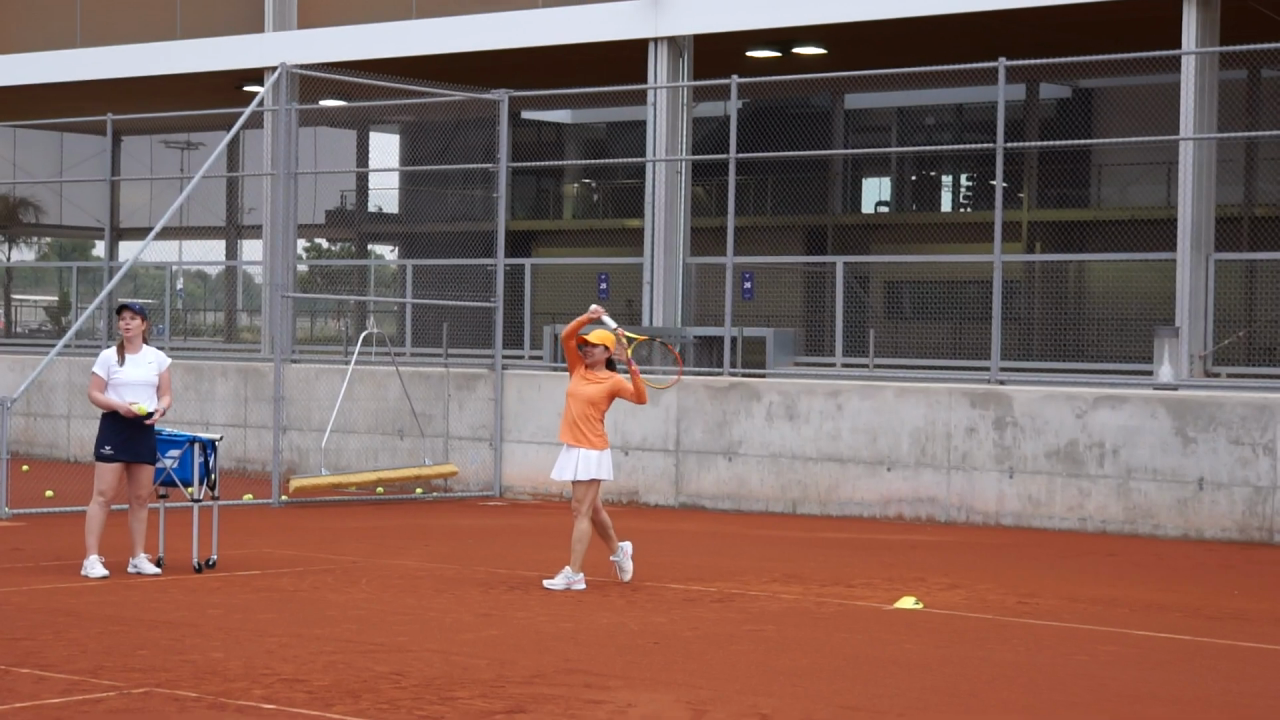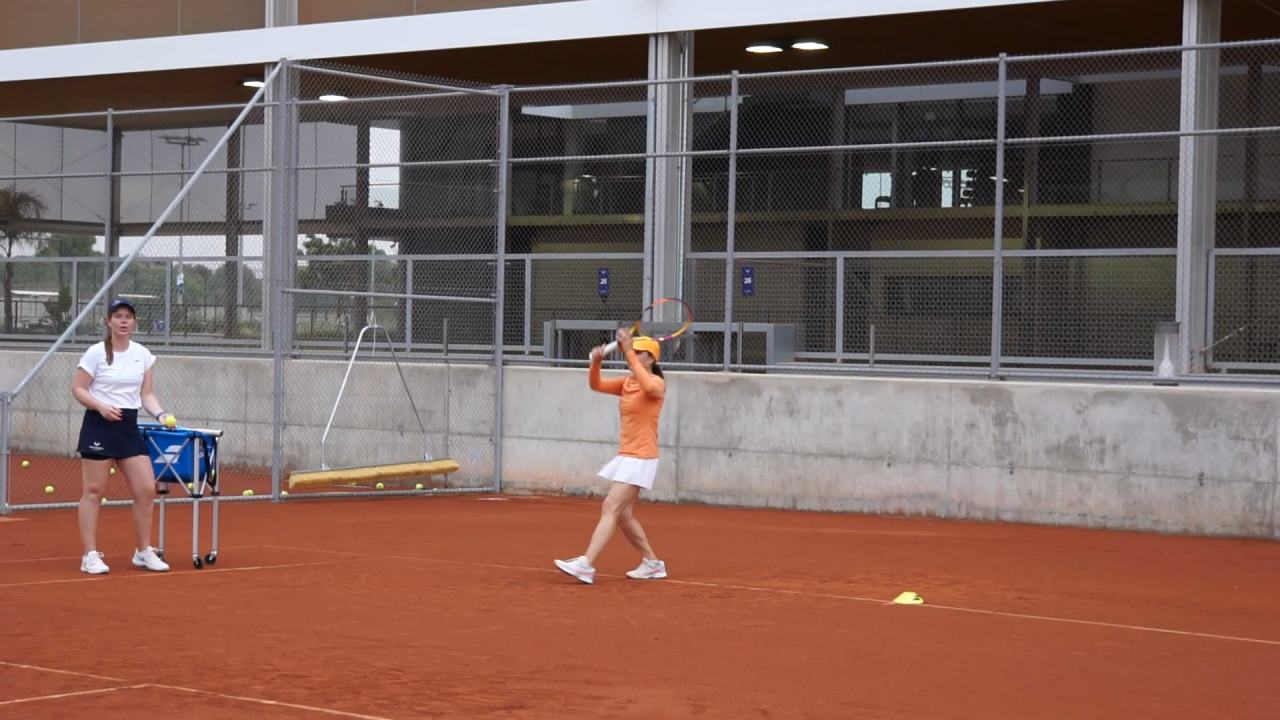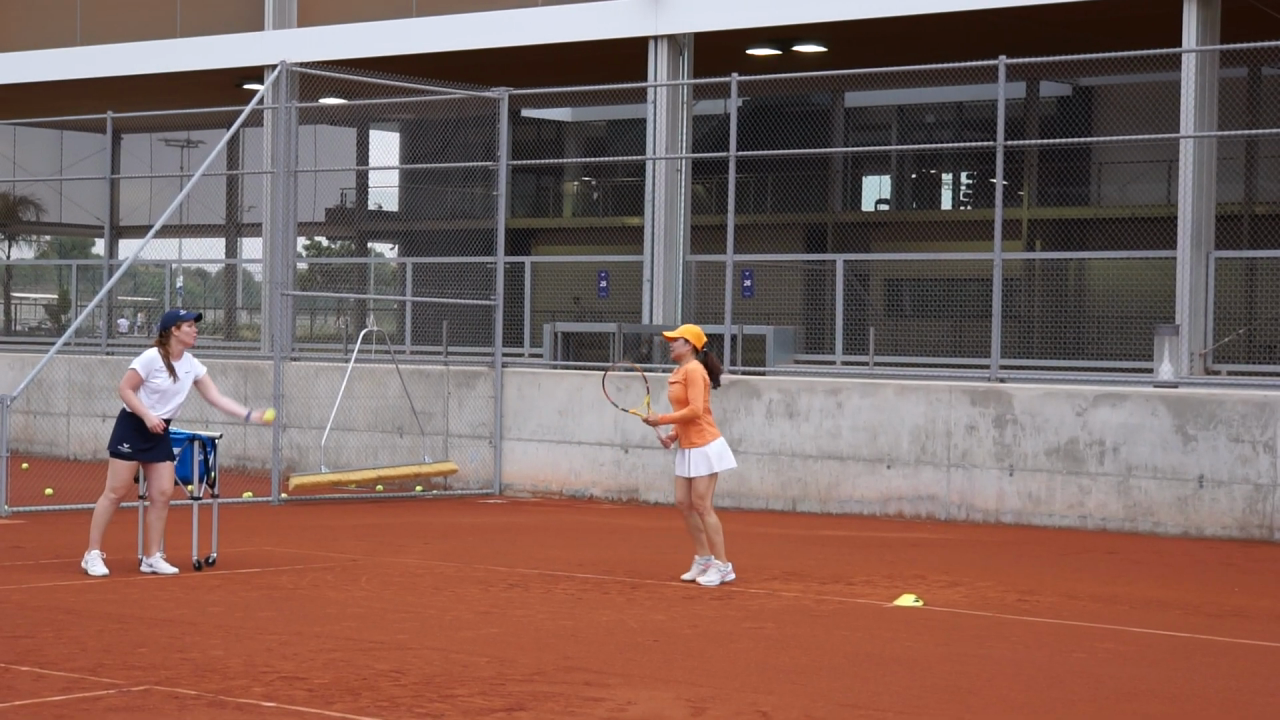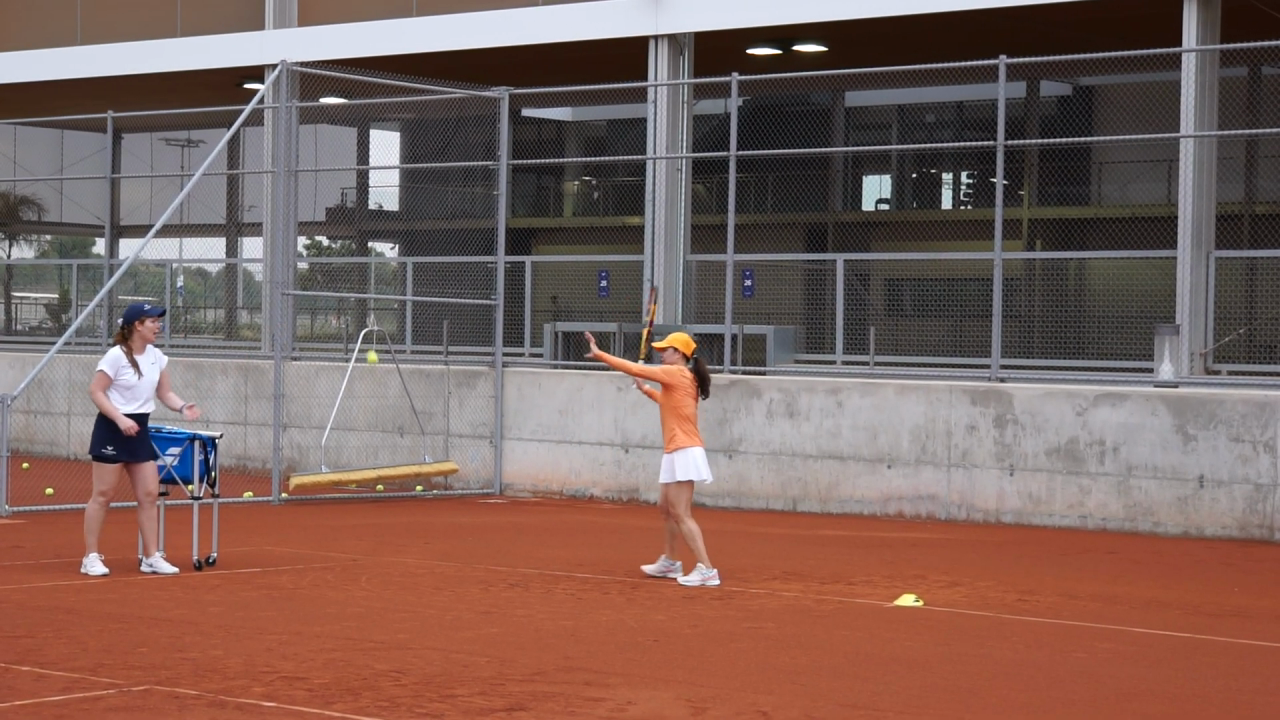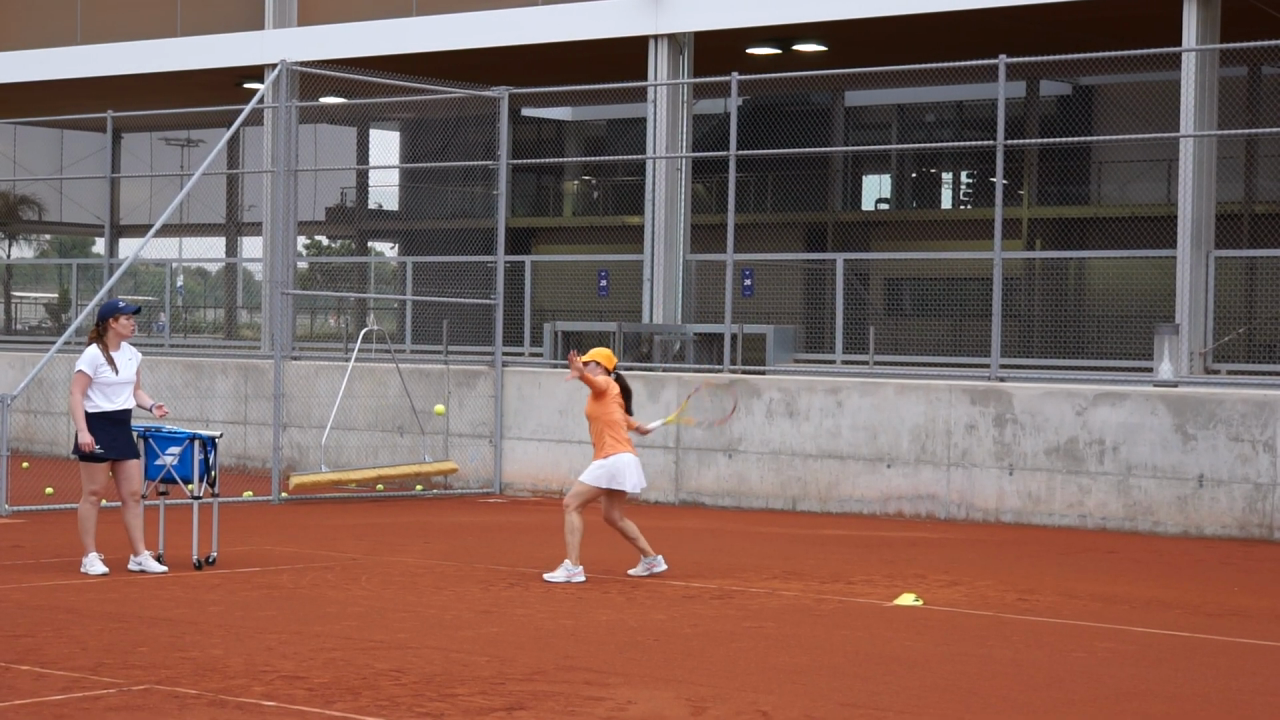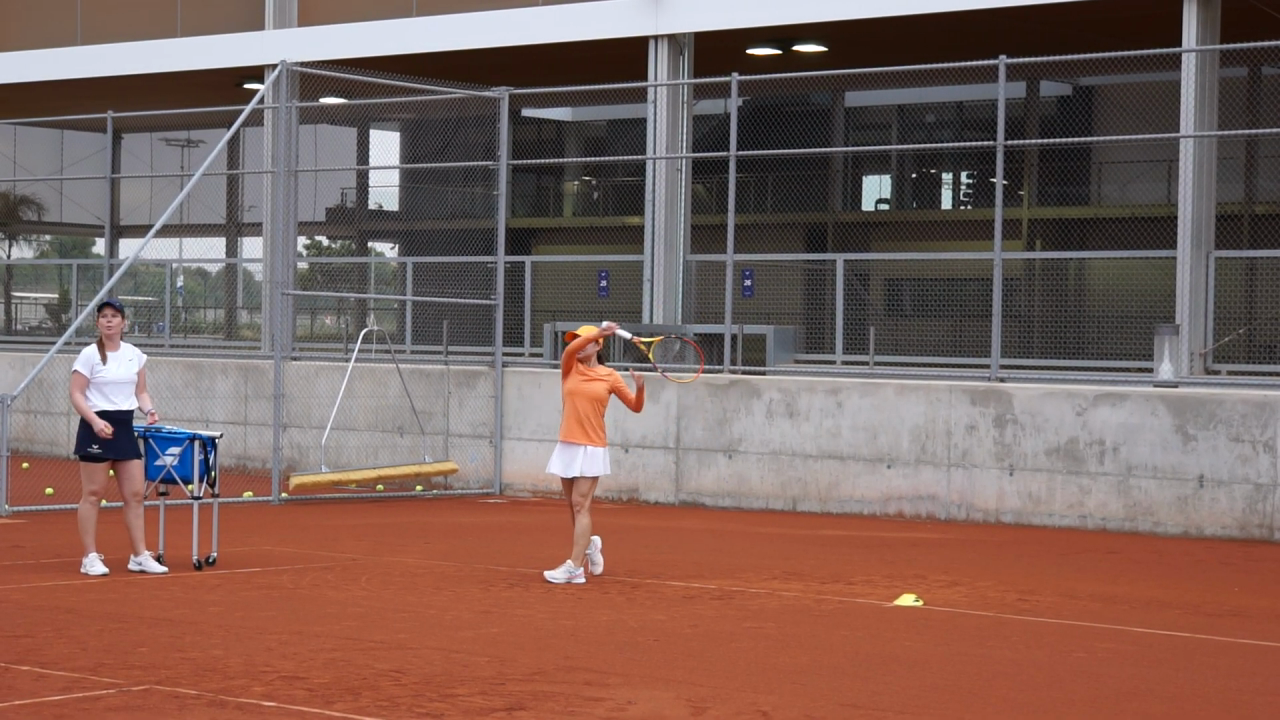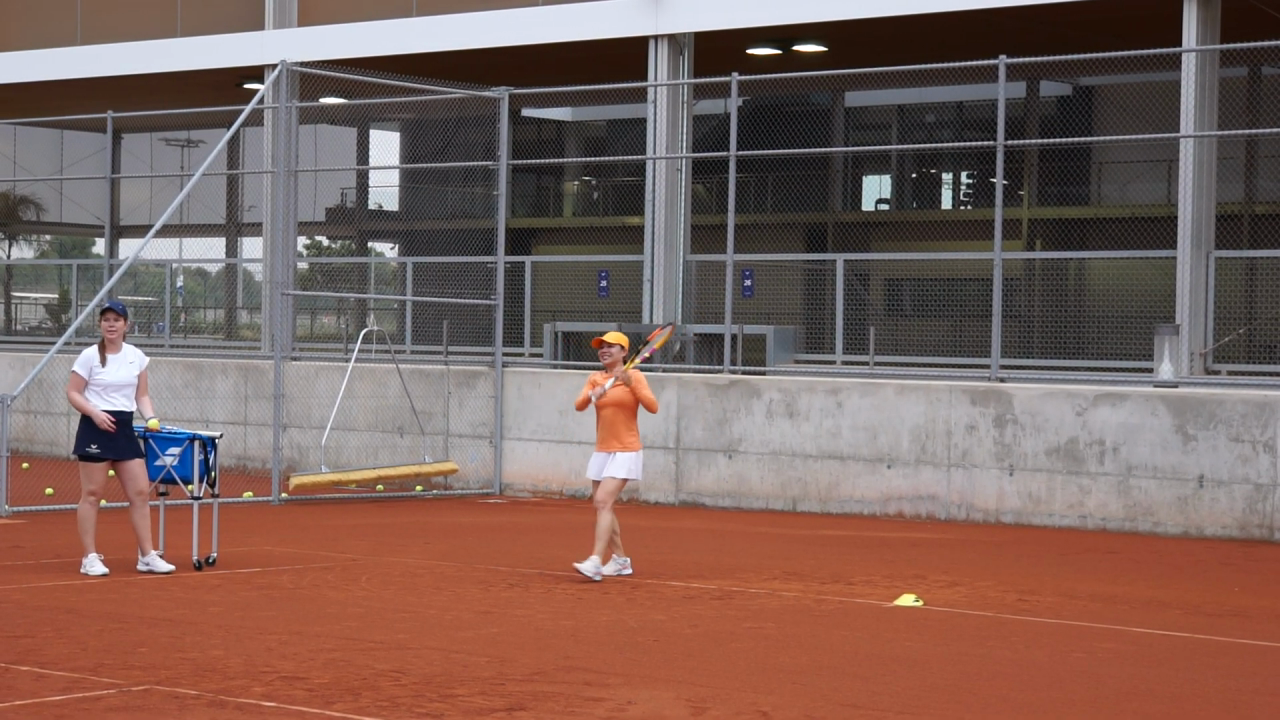
dt=0.7s
person 1, frame 1
left shoulder: (158, 358)
right shoulder: (108, 356)
left elbow: (165, 395)
right elbow: (94, 393)
left wrist: (160, 409)
right wrist: (118, 405)
left hip: (144, 431)
right hip: (114, 429)
left knee: (140, 498)
right knee: (103, 495)
left ankle: (138, 558)
right ankle: (91, 559)
person 1, frame 2
left shoulder: (143, 355)
right shoulder: (96, 353)
left elbow: (146, 394)
right elbow: (78, 389)
left wrist: (161, 414)
right wrist: (100, 406)
left hip: (129, 427)
right hip: (99, 426)
left knee: (146, 490)
right knee: (94, 492)
left ankle: (144, 552)
right ankle: (90, 555)
person 1, frame 3
left shoulder: (192, 364)
right shoulder: (151, 357)
left elbow: (217, 398)
right elbow: (124, 389)
left wrist: (248, 414)
right wrist: (147, 415)
left hip: (161, 434)
right hip: (133, 428)
left knee: (162, 495)
right knee: (114, 492)
left ankle: (151, 558)
right ankle: (92, 554)
person 1, frame 4
left shoulder: (157, 357)
right shoulder: (116, 356)
left elbow: (165, 393)
right elbow: (96, 392)
left wrist: (184, 407)
right wrist: (121, 419)
left hip: (140, 431)
right hip: (113, 430)
left knee: (149, 495)
right knee: (103, 495)
left ankle: (152, 558)
right ankle: (90, 557)
person 1, frame 5
left shoulder: (132, 354)
right shoulder: (93, 354)
right elbow: (76, 394)
left wrist: (152, 405)
right wrist: (82, 431)
left hip: (122, 428)
right hip: (97, 428)
left knee: (133, 494)
right knee: (93, 494)
left ankle: (139, 556)
right ankle: (90, 557)
person 1, frame 6
left shoulder: (135, 354)
right shoulder: (90, 354)
left elbow: (141, 392)
right elbow: (75, 394)
left wrist: (149, 410)
right wrist: (94, 421)
left hip: (125, 429)
right hip: (98, 428)
left knee: (135, 494)
right knee: (93, 494)
left ankle: (140, 556)
right ankle: (90, 557)
person 1, frame 7
left shoulder: (137, 357)
right shoulder: (90, 356)
right elbow: (72, 393)
left wrist: (150, 417)
right wrist: (95, 413)
left hip: (125, 429)
right hip: (96, 429)
left knee: (140, 492)
right knee: (92, 494)
left ankle: (147, 556)
right ankle: (90, 558)
person 2, frame 1
left shoulder: (613, 380)
right shoulder: (577, 368)
left elbow: (641, 399)
right elbow: (565, 337)
left wrist: (631, 367)
right wrist: (587, 317)
left hip: (591, 451)
right hip: (573, 448)
left knee: (580, 511)
right knee: (592, 508)
left ankle: (574, 574)
right ankle: (618, 551)
person 2, frame 2
left shoulder: (657, 384)
right shoulder: (625, 382)
left elbow: (647, 387)
right elbow: (596, 385)
left wrist: (633, 355)
right wrist: (595, 364)
left hip: (640, 459)
right hip: (625, 457)
left knee: (611, 509)
right knee: (623, 513)
left ankle: (585, 564)
right ankle: (652, 563)
person 2, frame 3
left shoulder: (694, 370)
right shoulder: (678, 372)
left elbow: (695, 411)
left wrist: (661, 420)
right wrist: (674, 434)
left hip: (703, 447)
right hip: (687, 448)
left knee: (701, 506)
right knee: (684, 504)
left ankle: (722, 565)
right ankle: (705, 559)
person 2, frame 4
left shoulder: (676, 373)
right shoulder: (687, 379)
left elbow: (635, 369)
left wrist: (599, 354)
right wrist: (645, 389)
left hip: (682, 454)
right hip: (682, 453)
left knee: (681, 514)
right knee: (666, 507)
left ankle: (707, 569)
right ankle: (669, 561)
person 2, frame 5
left shoulder: (605, 385)
right shoulder: (610, 392)
left elbow: (594, 380)
right elbow: (624, 419)
left wrist: (580, 372)
right wrist: (637, 427)
left hip: (612, 461)
right hip: (620, 461)
left knee: (571, 505)
right knee: (613, 516)
left ankle: (572, 567)
right ankle: (651, 559)
person 2, frame 6
left shoulder: (611, 377)
right shoulder: (569, 368)
left elbow: (636, 406)
right elbow: (571, 348)
left wrist: (640, 386)
right wrist: (600, 331)
left hip: (592, 448)
right hip: (567, 446)
left knee: (580, 505)
right knee: (575, 505)
left ankle: (574, 568)
right ankle: (589, 544)
person 2, frame 7
left shoulder: (635, 377)
right shoulder: (594, 379)
left elbow: (653, 407)
right elbow: (578, 405)
left wrist: (631, 384)
right wrist: (592, 396)
left hip: (625, 452)
right hip: (602, 452)
left knee: (603, 502)
right knee: (603, 505)
left ankle: (595, 562)
right ankle: (620, 559)
